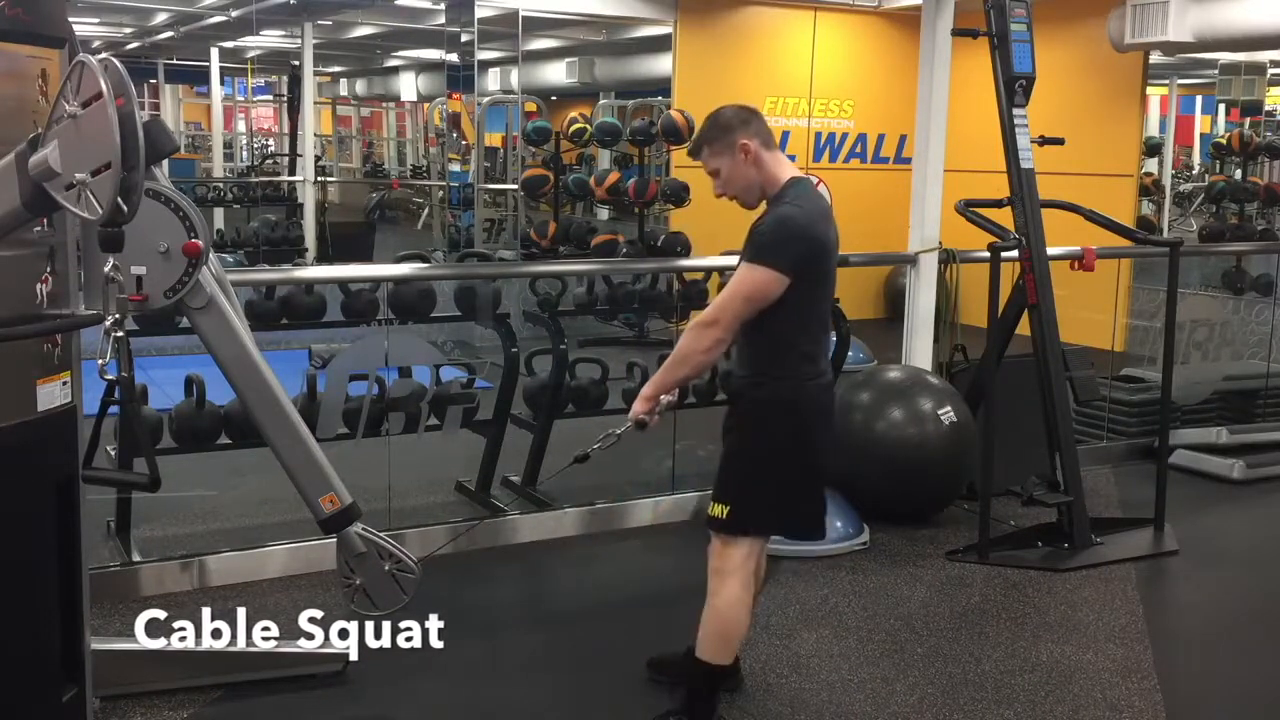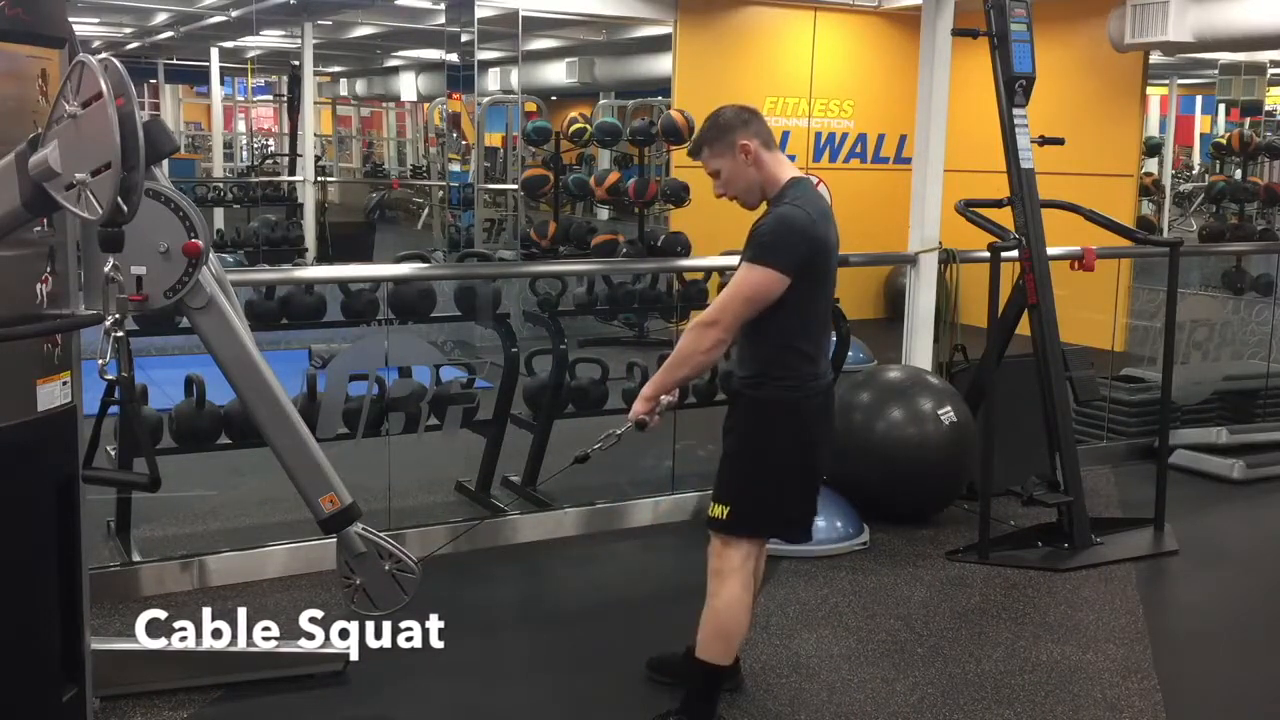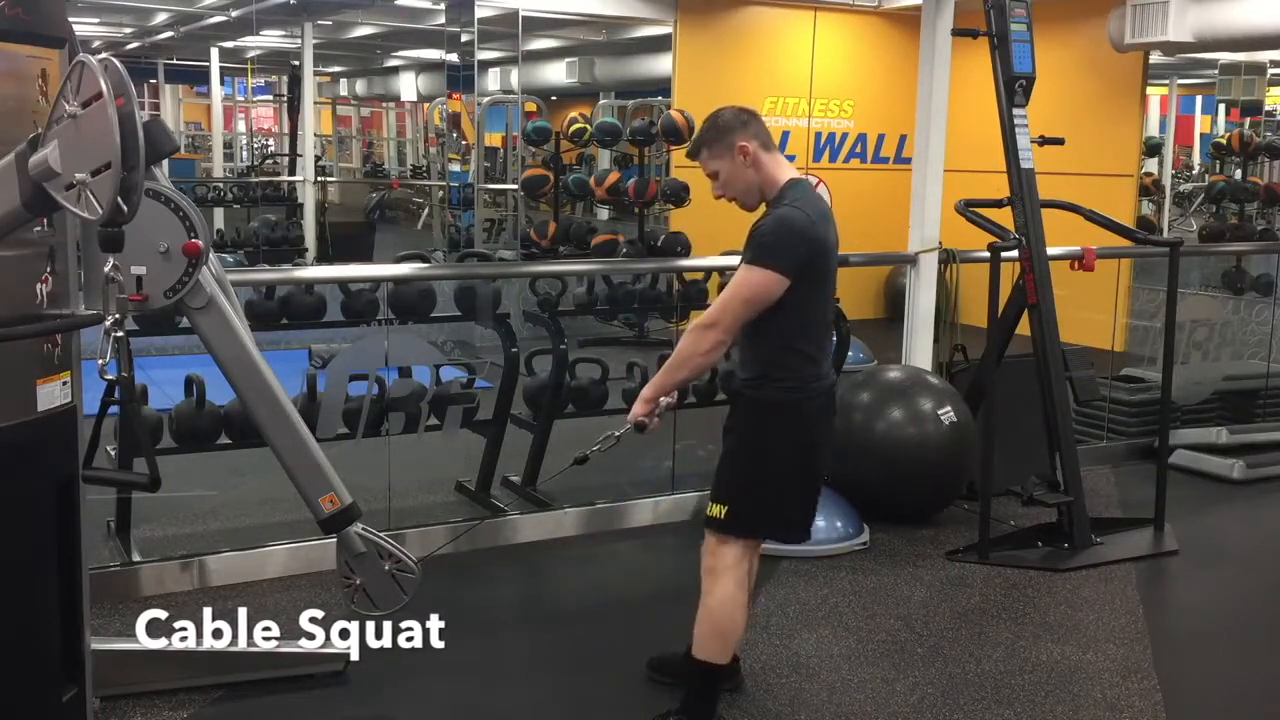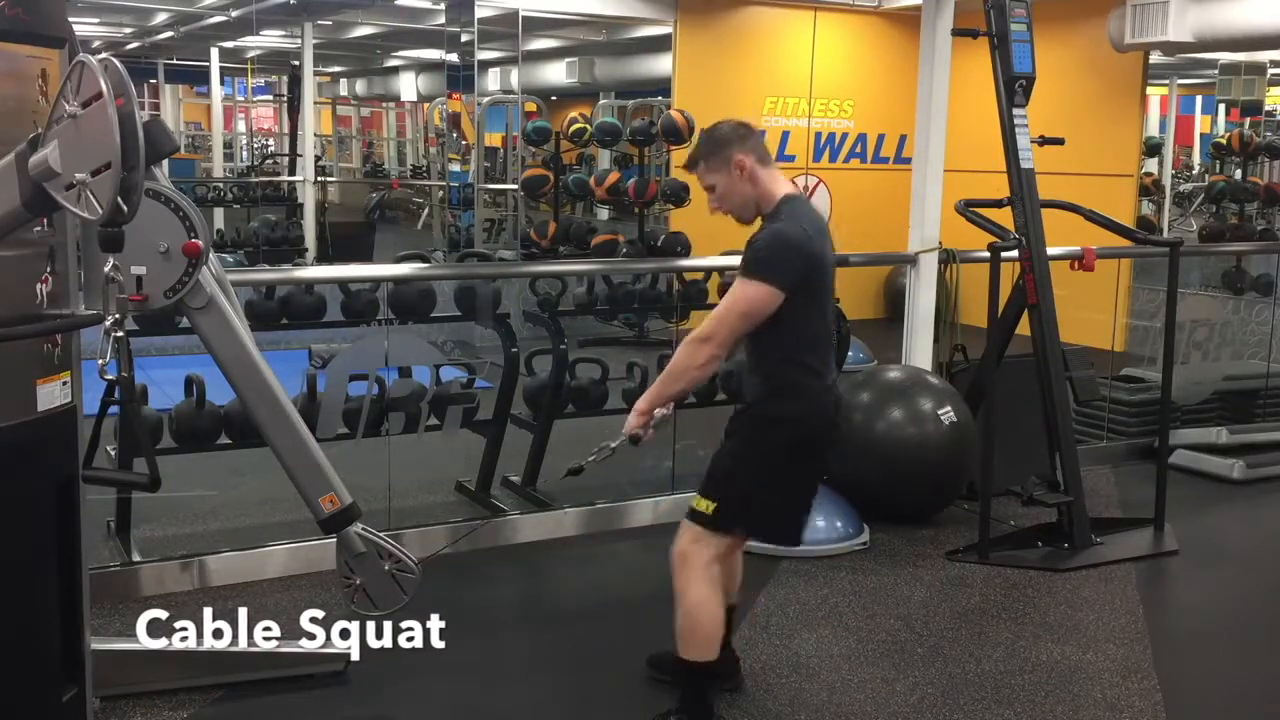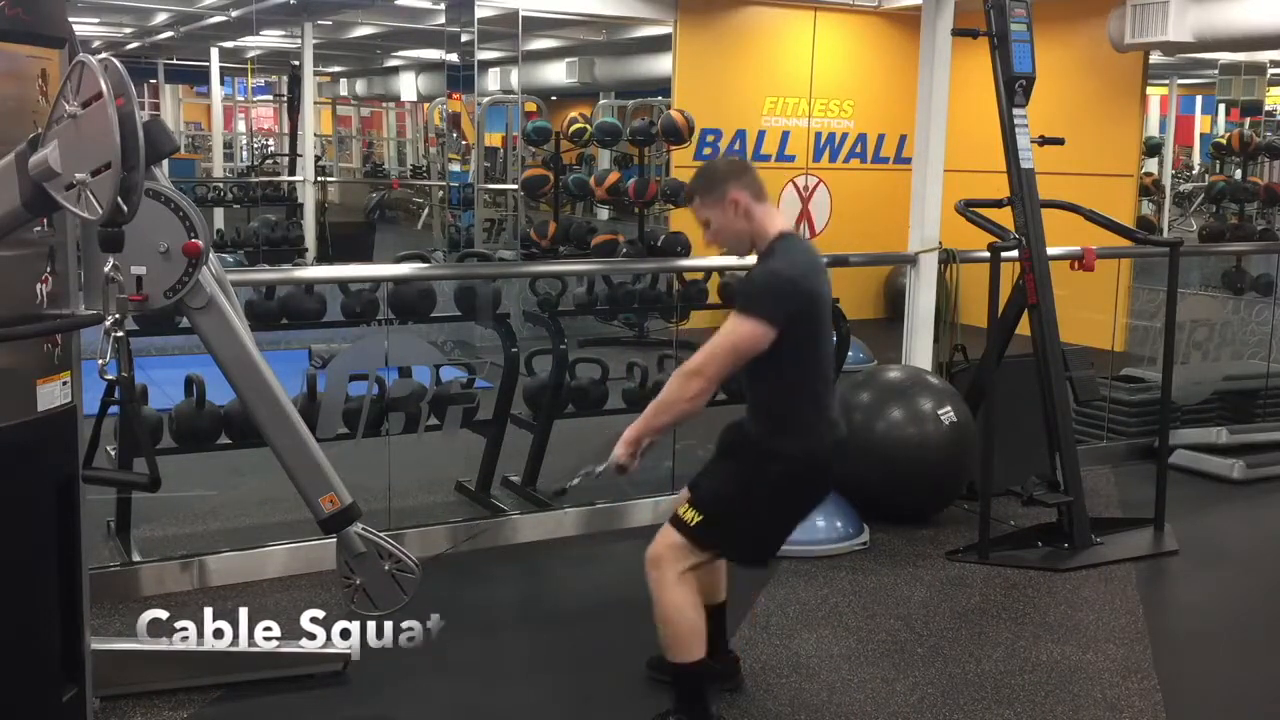
dt=0.1s
person 1, frame 1
left shoulder: (787, 223)
right shoulder: (799, 206)
left elbow: (717, 325)
right elbow: (734, 319)
left wrist: (654, 389)
right wrist: (670, 379)
left hip: (779, 404)
right hip: (780, 394)
left knee: (732, 552)
right knee: (746, 540)
right ankle: (715, 658)
person 1, frame 2
left shoulder: (787, 223)
right shoulder: (800, 206)
left elbow: (717, 325)
right elbow: (734, 319)
left wrist: (654, 390)
right wrist: (671, 380)
left hip: (779, 405)
right hip: (780, 396)
left knee: (732, 553)
right knee: (746, 542)
right ankle: (716, 658)
person 1, frame 3
left shoulder: (786, 224)
right shoulder: (799, 207)
left elbow: (717, 328)
right elbow: (734, 321)
left wrist: (653, 391)
right wrist: (670, 380)
left hip: (781, 404)
right hip: (783, 394)
left knee: (725, 553)
right knee: (738, 539)
right ankle: (715, 656)
person 1, frame 4
left shoulder: (783, 238)
right shoulder: (796, 220)
left elbow: (712, 340)
right elbow: (729, 332)
left wrist: (649, 403)
right wrist: (669, 391)
left hip: (786, 417)
right hip: (788, 405)
left knee: (696, 551)
right knee: (723, 536)
right ankle: (714, 655)
person 1, frame 5
left shoulder: (779, 276)
right shoulder: (788, 257)
left elbow: (703, 373)
right elbow: (717, 361)
left wrist: (637, 433)
right wrist: (651, 420)
left hip: (790, 452)
right hip: (780, 434)
left knee: (665, 558)
right knee: (691, 518)
right ankle: (713, 654)
